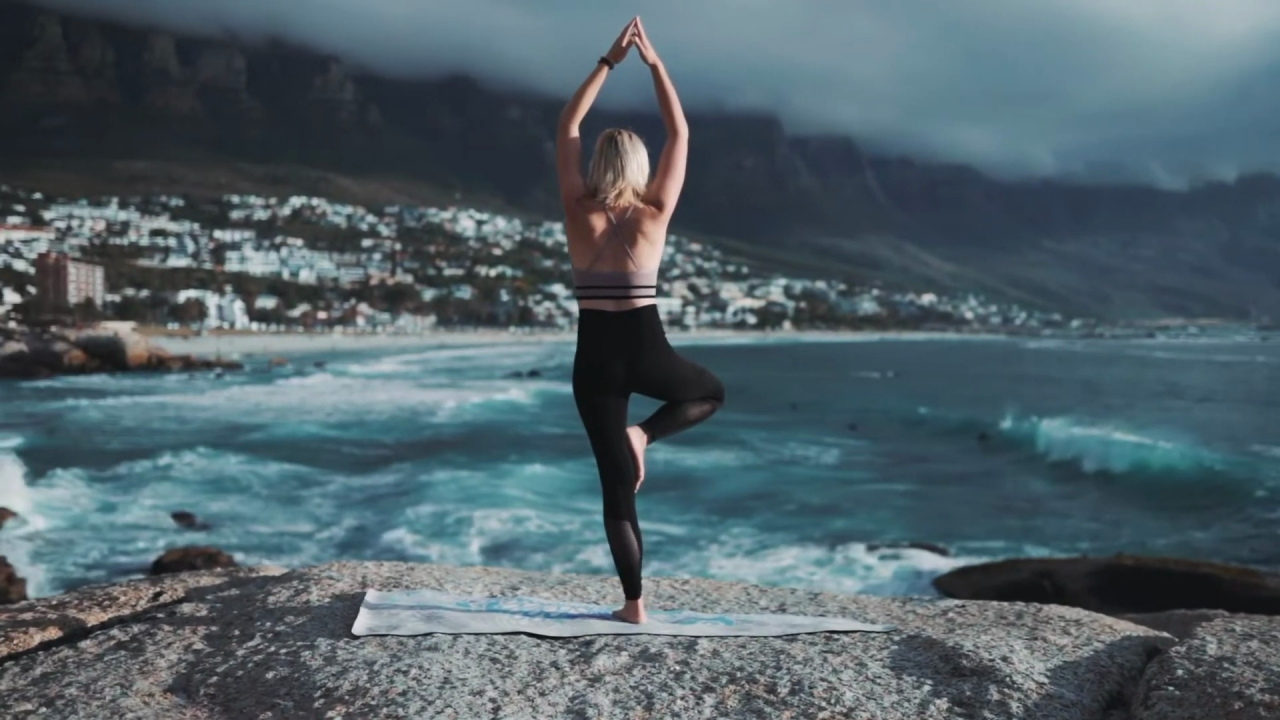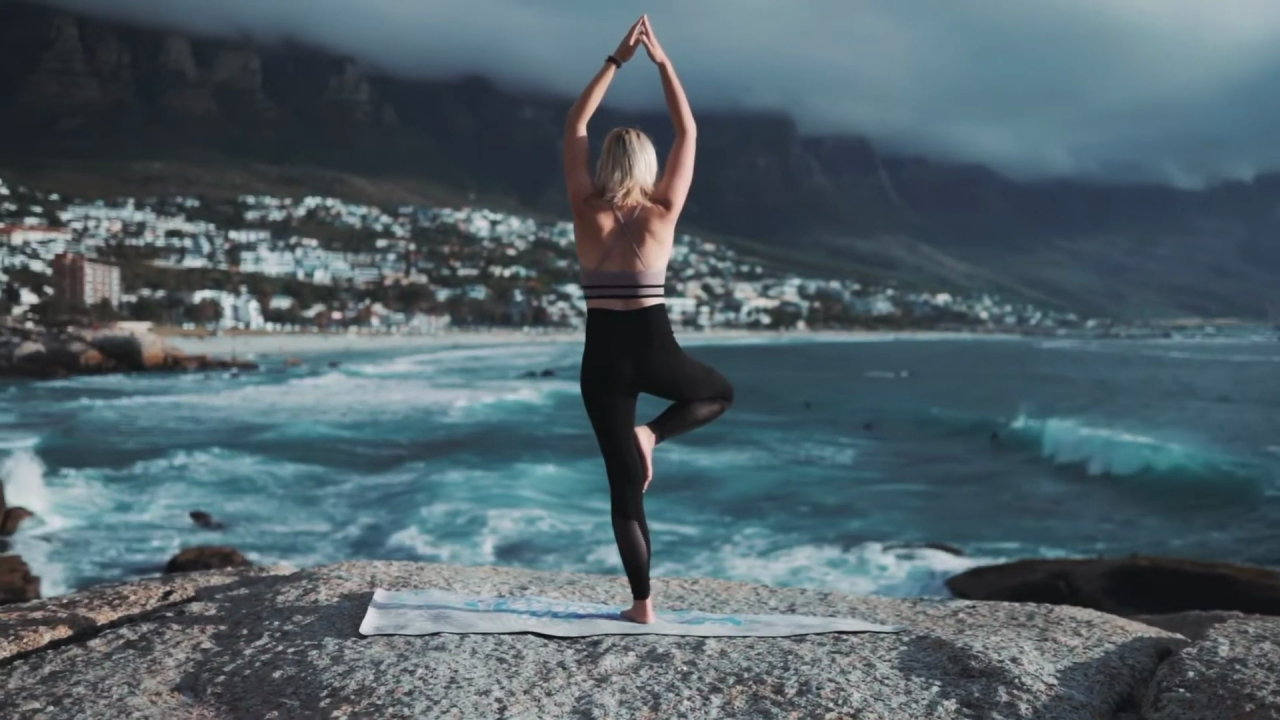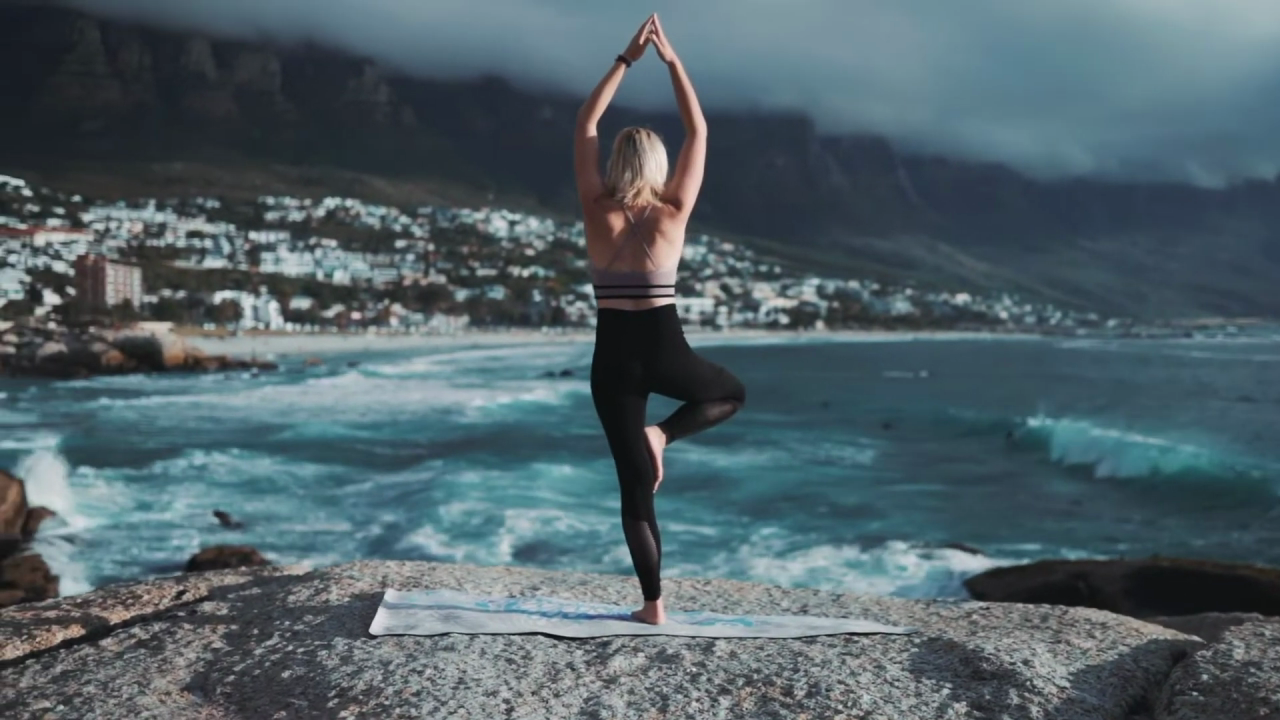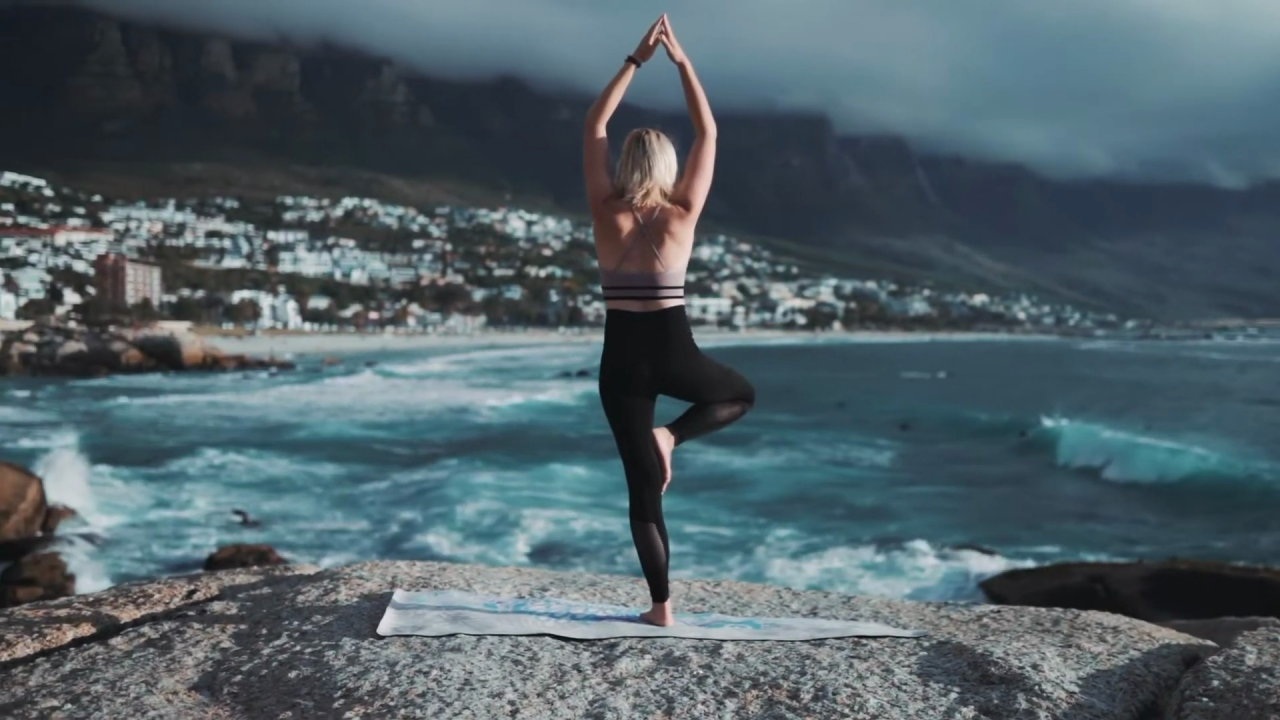
dt=0.2s
person 1, frame 1
left shoulder: (578, 213)
right shoulder: (654, 214)
left elbow: (567, 127)
right elbow: (679, 132)
left wrist: (609, 61)
right wrist: (652, 61)
left hip: (594, 358)
right hip: (646, 352)
left knee: (616, 487)
right knee: (712, 391)
left ankle: (634, 604)
right ankle: (644, 434)
person 1, frame 2
left shoulder: (586, 213)
right shoulder: (663, 214)
left elbow: (574, 126)
right elbow: (688, 132)
left wrist: (616, 60)
right wrist: (661, 60)
left hip: (603, 358)
right hip: (654, 351)
left knee: (624, 487)
right knee: (721, 392)
left ankle: (643, 605)
right ankle: (653, 434)
person 1, frame 3
left shoulder: (597, 212)
right shoulder: (673, 214)
left elbow: (584, 126)
right elbow: (698, 131)
left wrist: (626, 59)
right wrist: (671, 59)
left hip: (613, 358)
right hip: (665, 352)
left knee: (635, 488)
right knee: (732, 393)
left ankle: (653, 606)
right ankle: (664, 434)
person 1, frame 4
left shoulder: (606, 213)
right shoulder: (682, 215)
left elbow: (594, 126)
right elbow: (708, 131)
left wrist: (635, 60)
right wrist: (680, 60)
left hip: (621, 360)
right hip: (673, 353)
left knee: (643, 489)
right knee: (741, 394)
left ankle: (661, 608)
right ankle: (672, 435)
